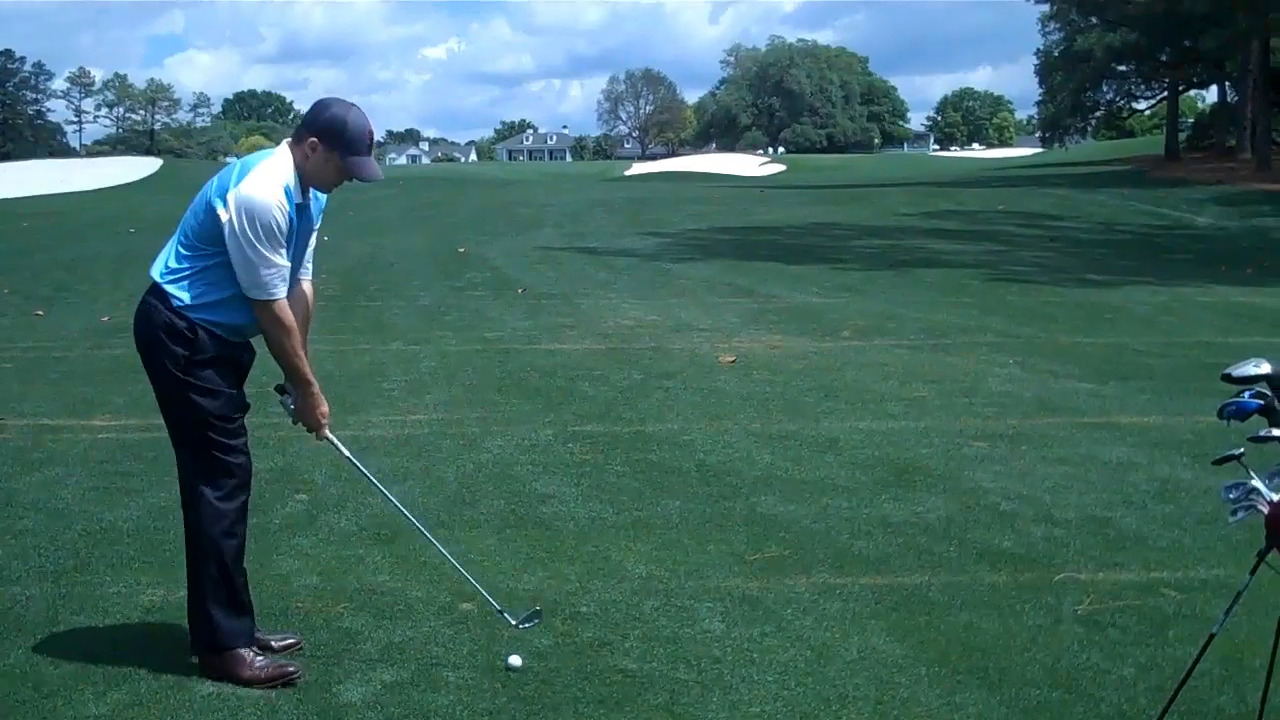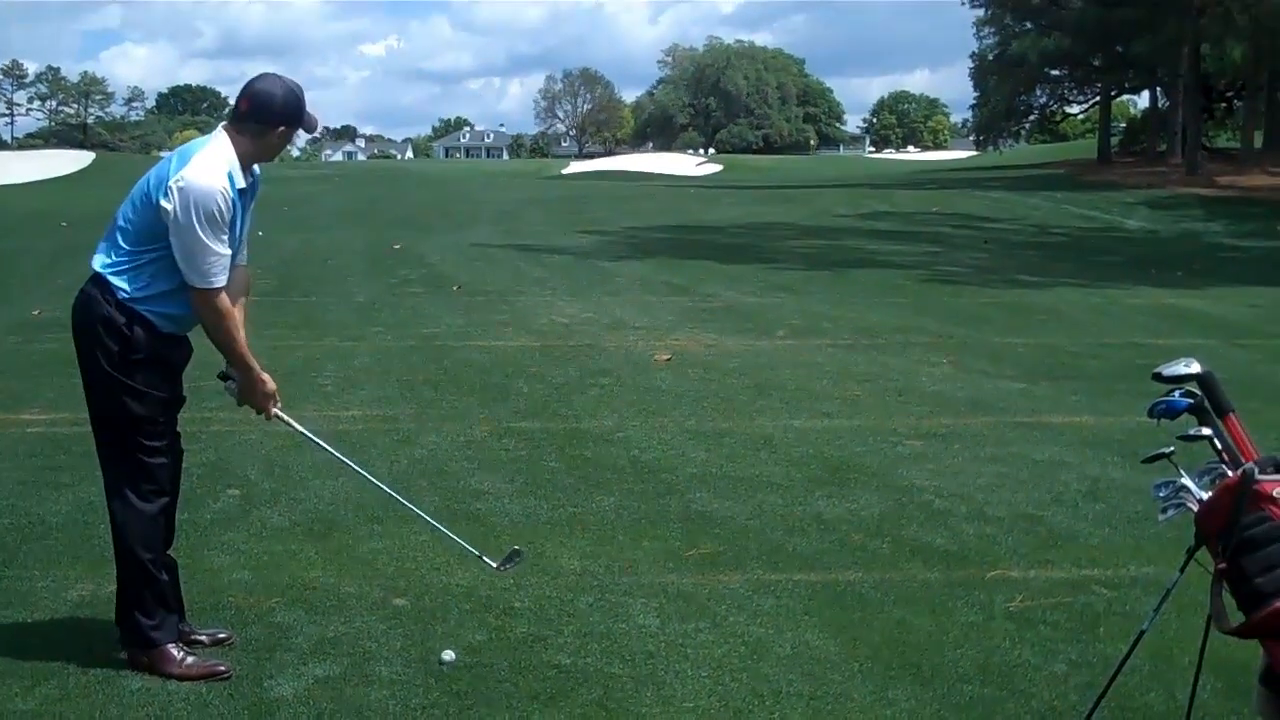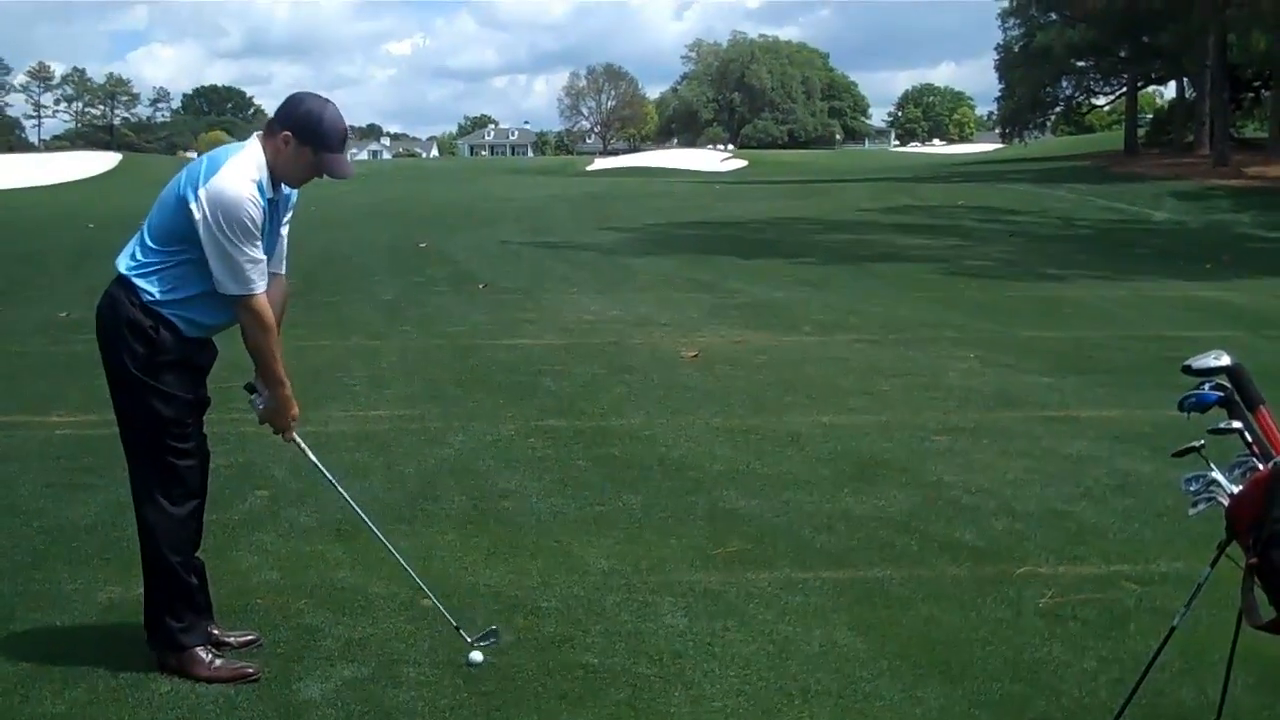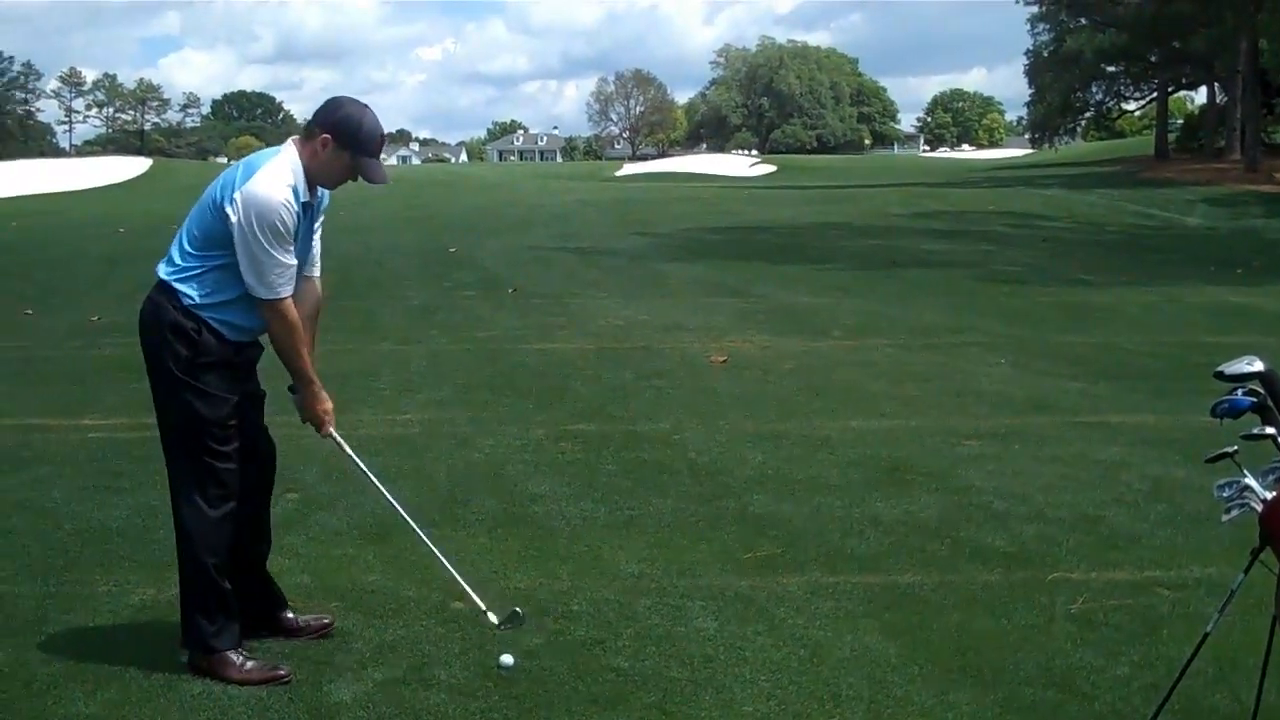
dt=1s
person 1, frame 1
left shoulder: (307, 193)
right shoulder: (258, 194)
left elbow: (299, 287)
right elbow: (269, 307)
left wrist: (301, 383)
right wrist: (308, 389)
left hip: (215, 333)
right hip: (180, 332)
left knee: (224, 475)
right knee: (219, 477)
left ankle: (228, 622)
right ankle: (222, 643)
person 1, frame 2
left shoulder: (240, 173)
right shoulder: (203, 182)
left elbow: (235, 272)
right elbow: (208, 297)
left wrist: (244, 366)
right wrist: (251, 374)
left hip: (151, 327)
right hip: (118, 326)
left knee: (160, 473)
right knee: (141, 478)
left ankle: (163, 618)
right ankle: (150, 638)
person 1, frame 3
left shoulder: (277, 186)
right shoulder: (232, 189)
left elbow: (272, 282)
right elbow: (250, 305)
left wrist: (268, 381)
right wrist: (280, 390)
left hip: (180, 330)
right hip: (142, 328)
left knee: (187, 475)
right knee: (169, 480)
left ankle: (191, 619)
right ankle: (178, 639)
person 1, frame 4
left shoulder: (310, 189)
right shoulder: (267, 192)
left elbow: (306, 285)
right elbow: (276, 306)
left wrist: (308, 377)
right wrist: (310, 388)
left hip: (224, 334)
right hip: (185, 333)
left knee: (254, 466)
right knee: (210, 482)
left ankle: (257, 606)
right ankle: (212, 642)
